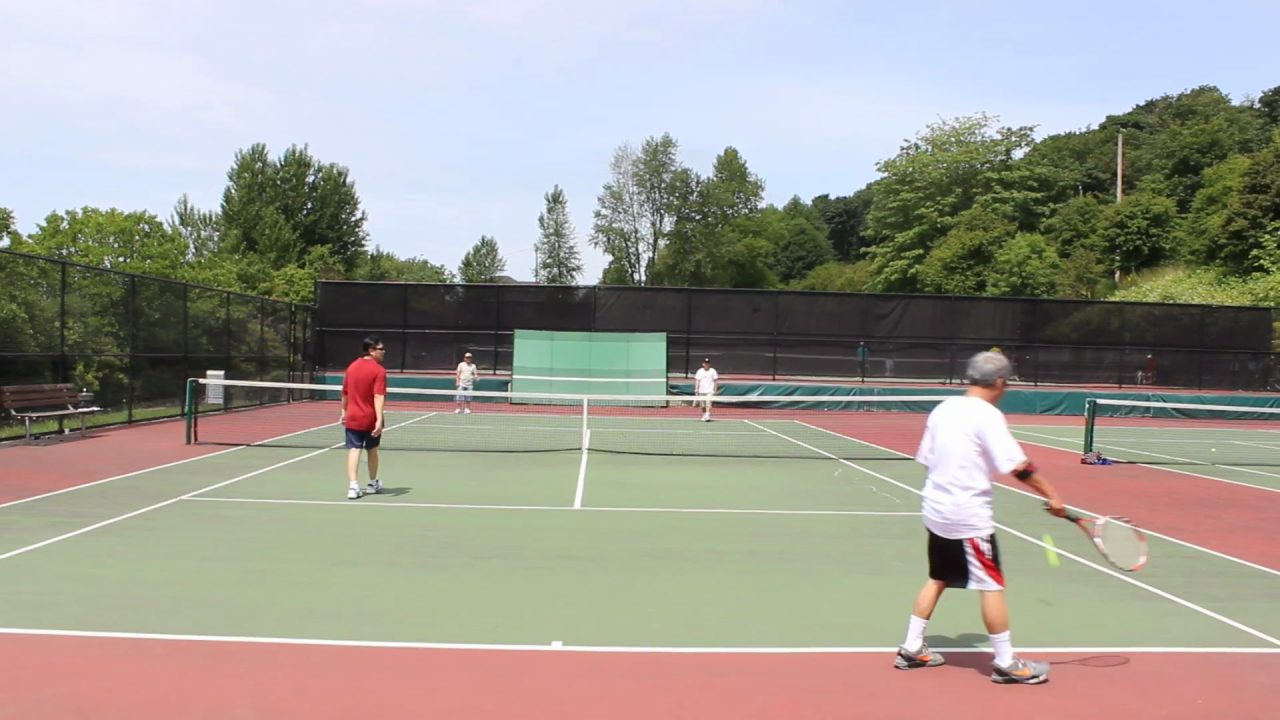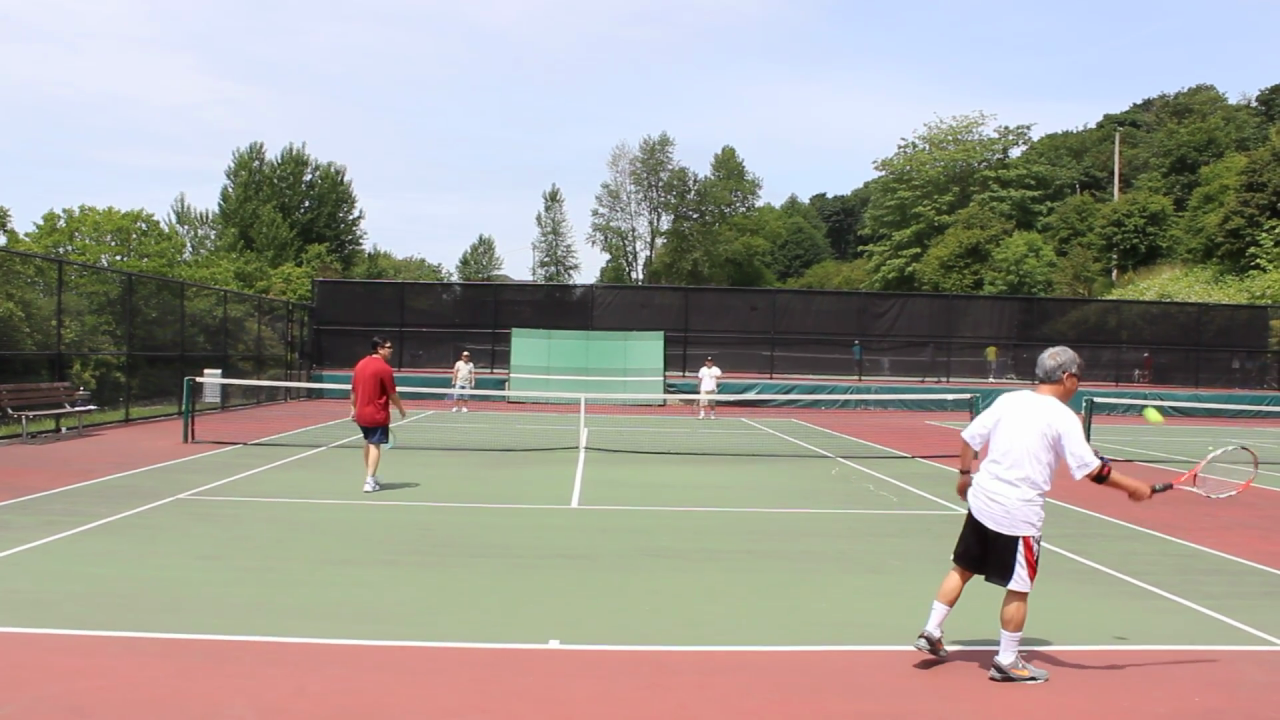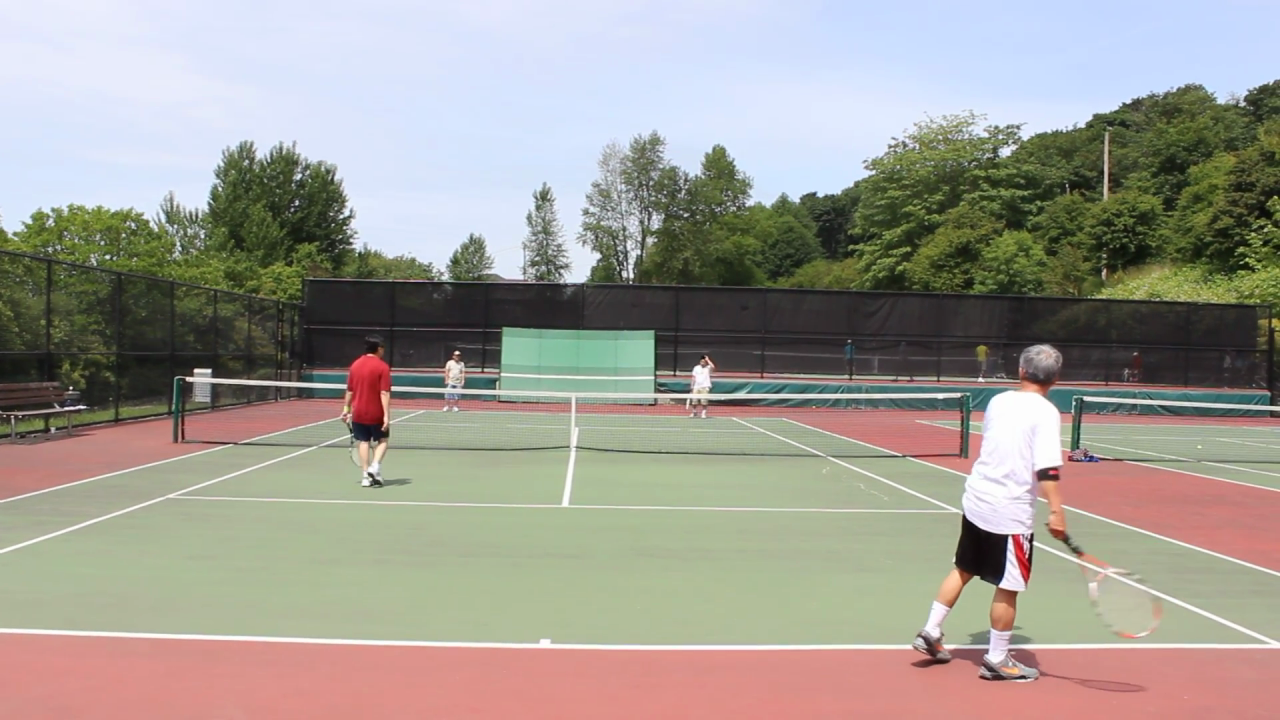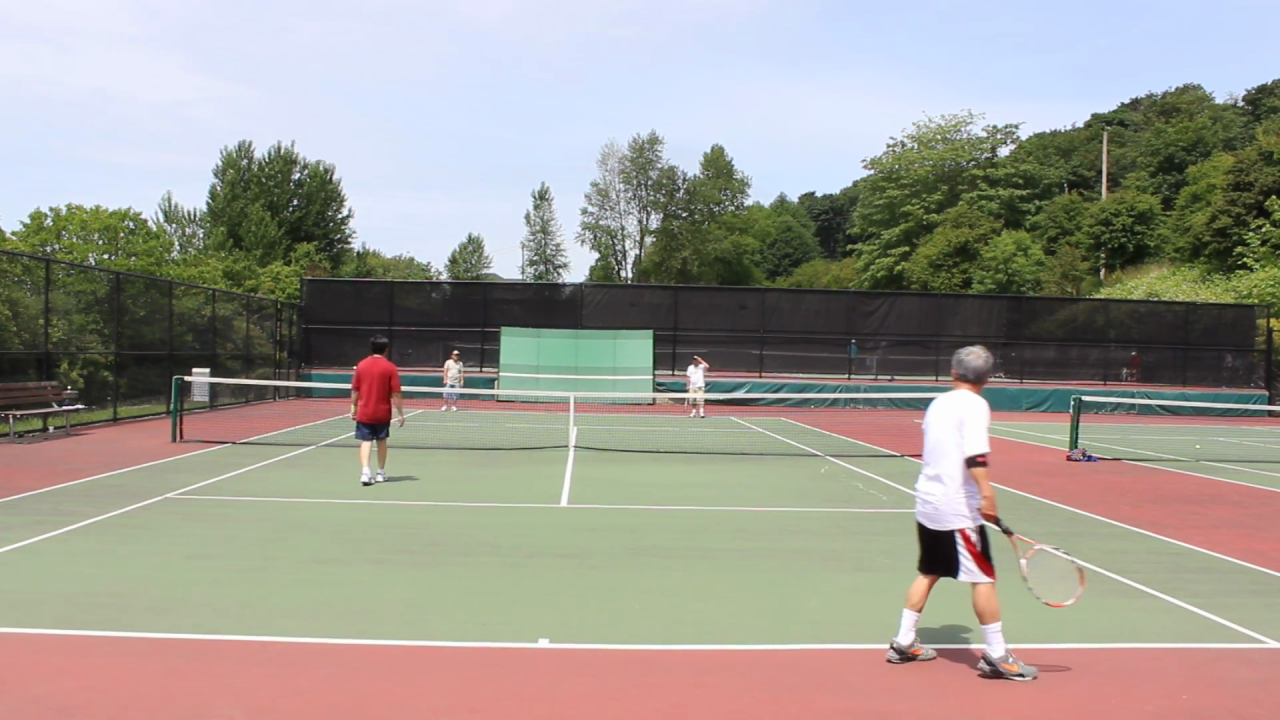
dt=0.5s
person 1, frame 1
left shoulder: (943, 409)
right shoulder: (987, 416)
left elbow: (925, 459)
right elbow: (1016, 464)
right wrist: (1050, 494)
left hip: (936, 510)
right hip: (967, 516)
left knee: (938, 579)
right knee: (992, 586)
left ankle: (911, 649)
right ankle: (1006, 662)
person 1, frame 2
left shoulder: (1008, 400)
right shoulder: (1063, 417)
left elbow: (970, 438)
right elbow: (1091, 469)
left wrist: (965, 475)
right wrist: (1132, 486)
left hip: (982, 500)
right hip: (1018, 513)
left knee: (962, 569)
right knee: (1019, 588)
left ankle: (931, 632)
right ankle: (1007, 661)
person 1, frame 3
left shoulder: (998, 401)
right shoulder: (1046, 412)
right elbow: (1047, 468)
right wrist: (1056, 511)
left hip: (976, 500)
right hip: (1010, 510)
left knee: (963, 569)
right knee: (1009, 587)
left ankle: (931, 632)
right ankle: (997, 660)
person 1, frame 4
left shoulder: (937, 404)
right shoulder: (975, 405)
right elbow: (975, 455)
right wrist: (986, 495)
left hip: (928, 502)
right hip: (957, 507)
left knee: (928, 572)
right knee: (982, 579)
left ankle: (904, 642)
right ankle: (996, 655)
